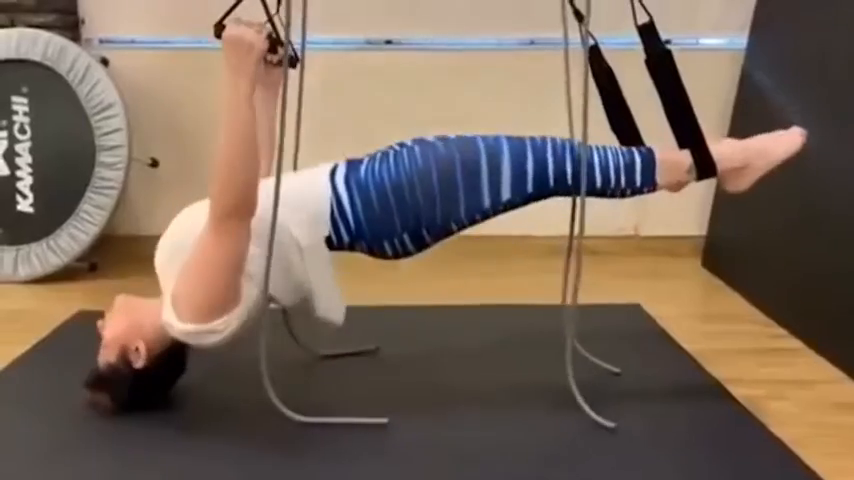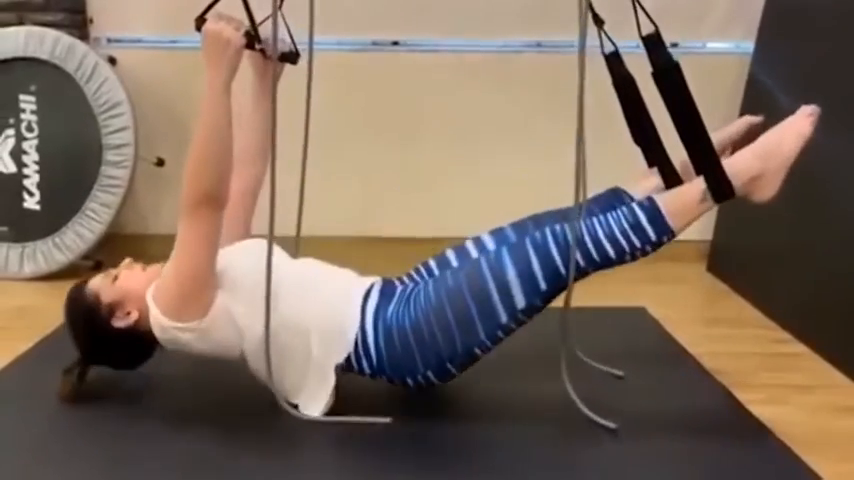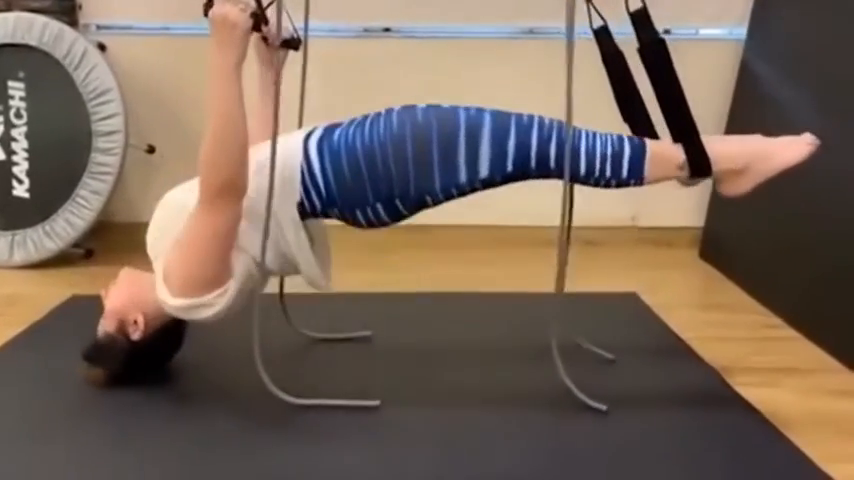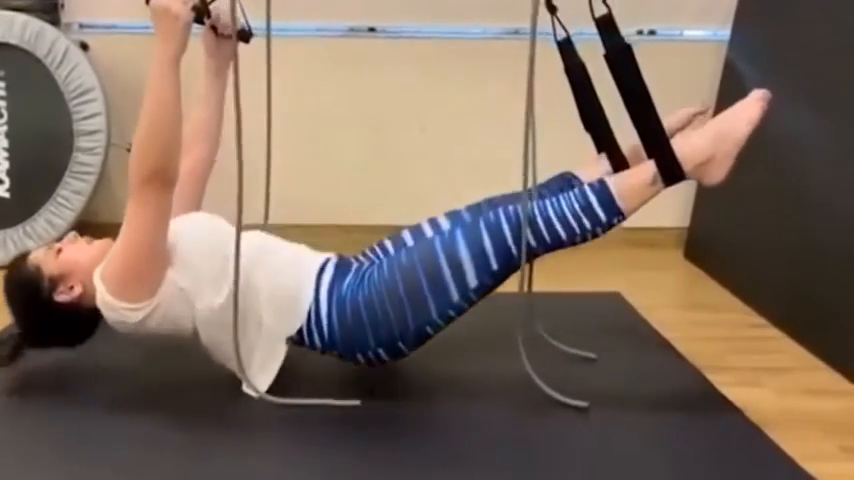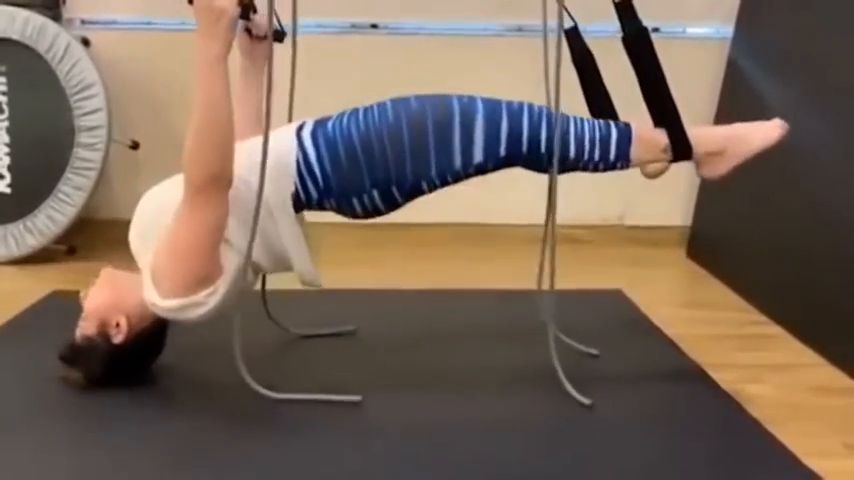
dt=1s
person 1, frame 1
left shoulder: (176, 268)
right shoulder: (192, 314)
left elbow: (252, 191)
right elbow: (235, 208)
left wrist: (266, 88)
right wrist: (238, 76)
left hip: (362, 195)
right hip: (373, 204)
left knee: (548, 164)
right knee: (549, 163)
left ankle: (693, 160)
right ankle: (713, 162)
person 1, frame 2
left shoulder: (201, 282)
right shoulder: (178, 311)
left elbow: (243, 183)
right elbow: (203, 197)
left wrist: (264, 83)
right wrist: (217, 74)
left hip: (390, 308)
right hip: (397, 338)
left knee: (558, 232)
right knee: (564, 247)
left ankle: (693, 169)
right ankle: (736, 176)
person 1, frame 3
left shoulder: (171, 254)
right shoulder: (185, 288)
left elbow: (250, 166)
right elbow: (228, 187)
left wrist: (269, 70)
left hip: (342, 165)
left knee: (534, 147)
right knee: (535, 144)
left ankle: (703, 153)
right ankle: (713, 157)
person 1, frame 4
left shoulder: (151, 253)
right shoulder: (125, 291)
left elbow: (192, 162)
right elbow: (152, 175)
left wrist: (217, 68)
left hip: (342, 286)
right hip: (349, 313)
left knee: (516, 215)
right knee: (518, 228)
left ankle: (643, 154)
right ankle: (686, 158)
person 1, frame 5
left shoulder: (155, 254)
right shoulder: (173, 288)
left elbow: (237, 163)
right elbow: (214, 181)
left wrist: (252, 61)
left hip: (330, 160)
left knee: (519, 136)
right knee: (524, 129)
left ankle: (665, 143)
right ankle: (694, 143)
